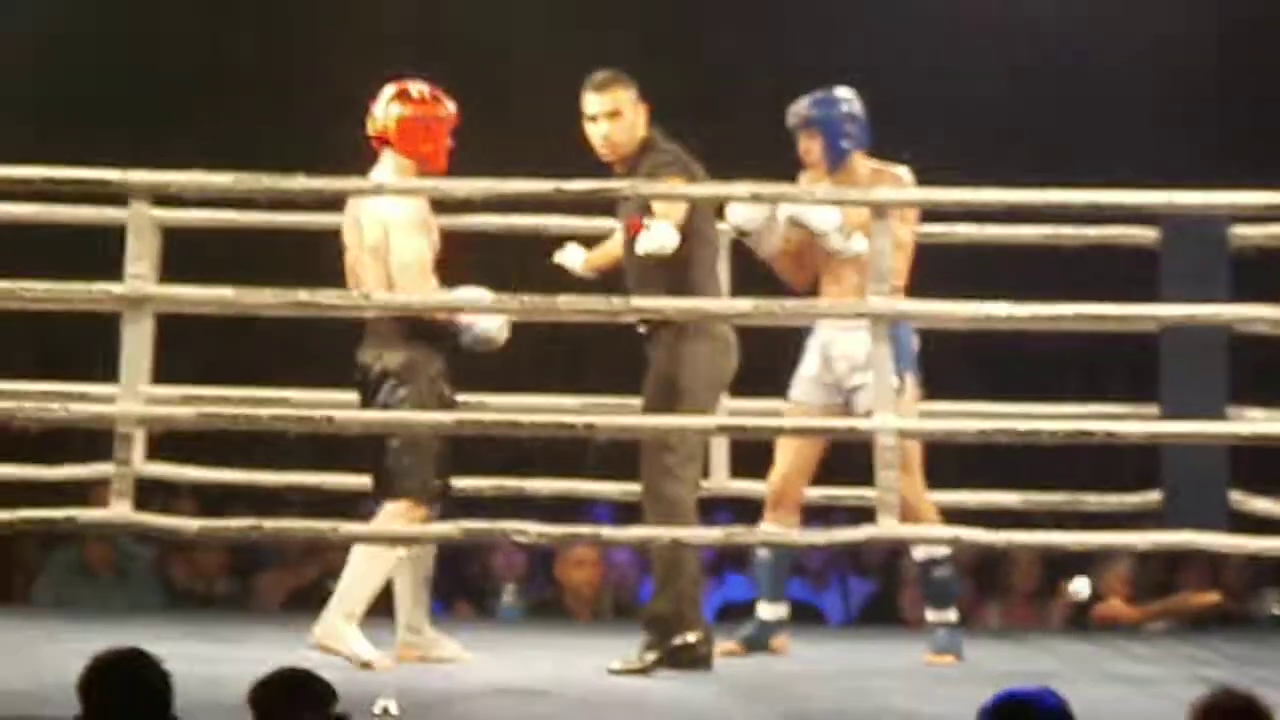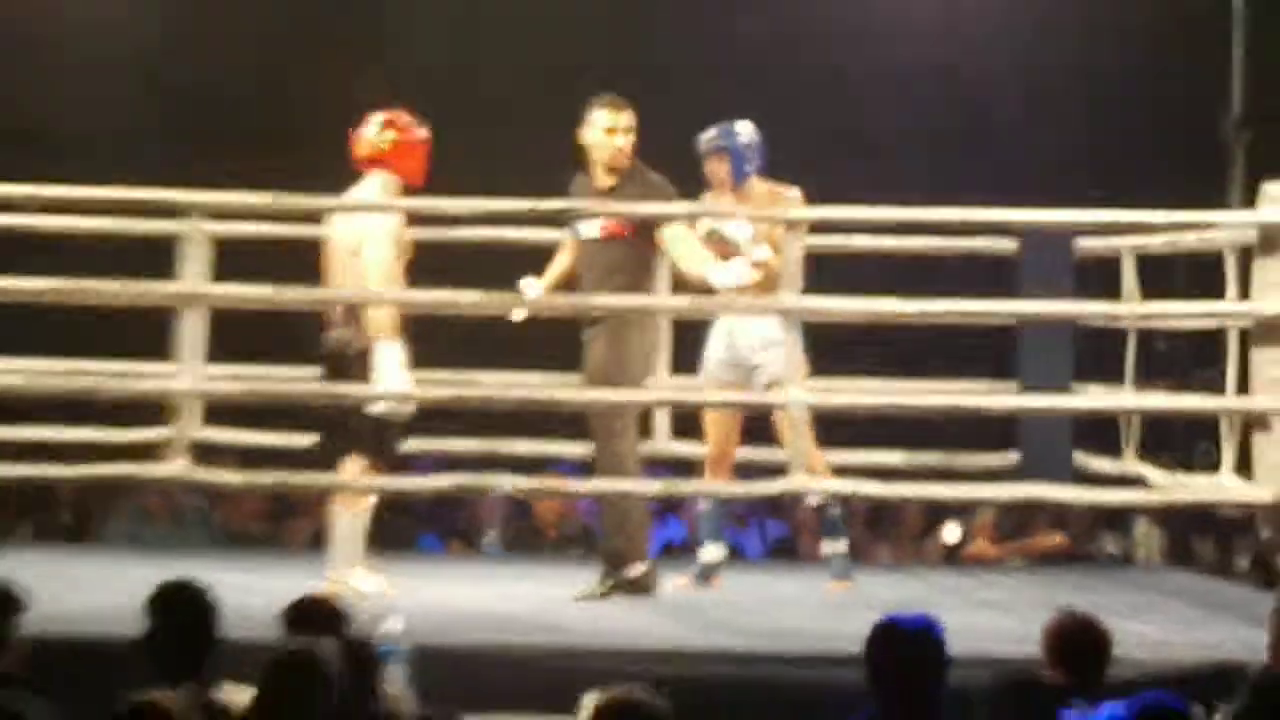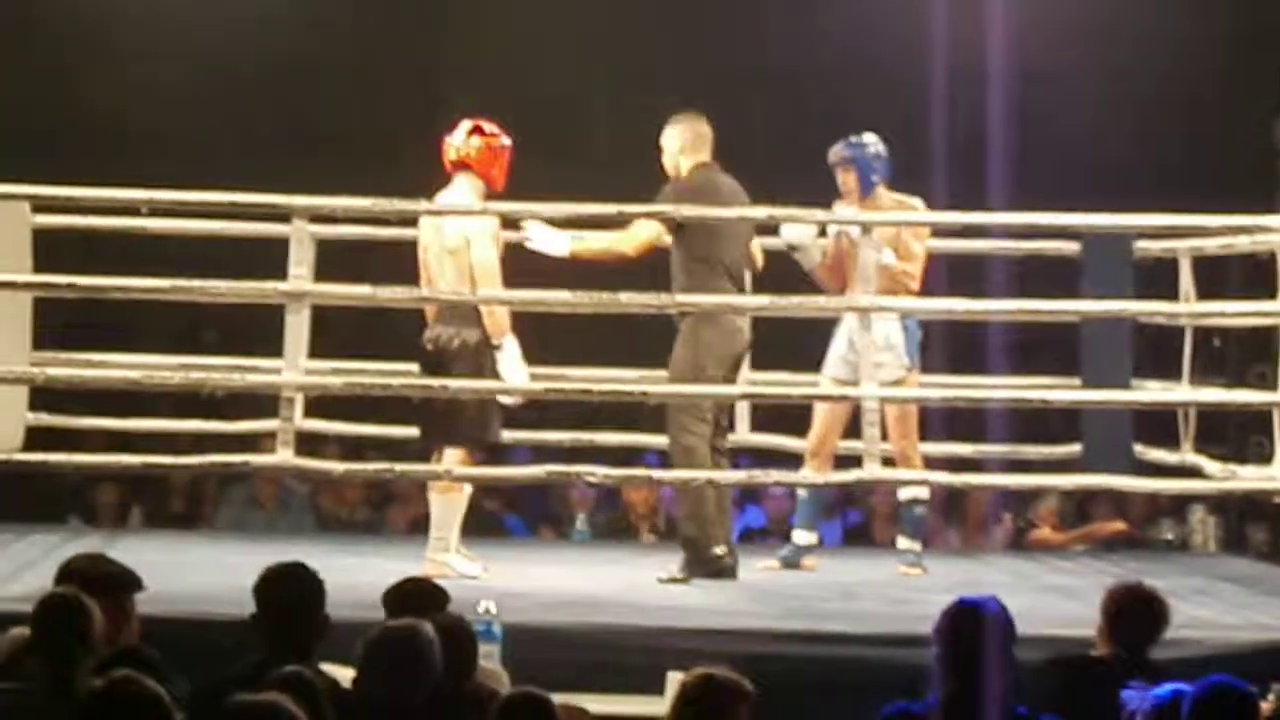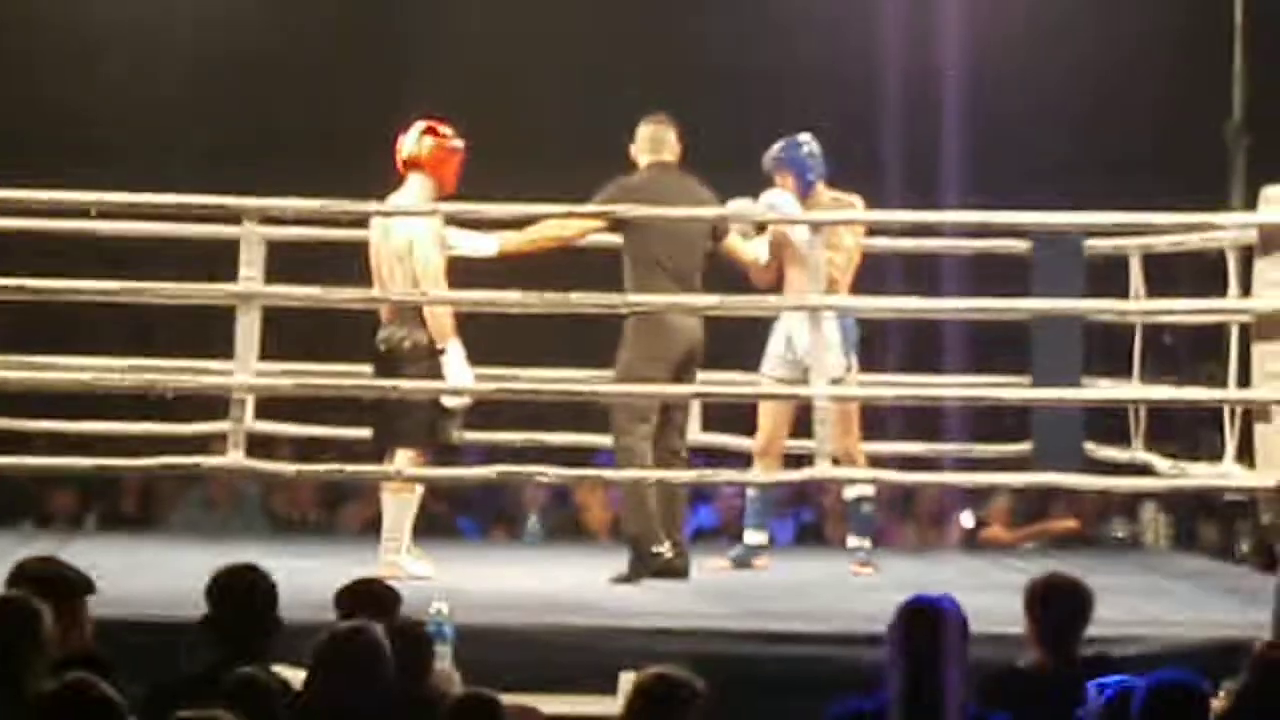
dt=0.7s
person 1, frame 1
left shoulder: (666, 164)
right shoulder: (631, 175)
left elbow: (671, 209)
left wrist: (663, 230)
right wrist: (589, 261)
left hip: (689, 337)
right hip: (677, 339)
left knee: (666, 480)
right knee: (669, 482)
left ankle: (676, 628)
right ankle: (686, 628)
person 1, frame 2
left shoulder: (650, 188)
right shoulder: (579, 186)
left elbow: (683, 248)
left wrist: (721, 273)
right wrist: (542, 287)
left hip: (629, 325)
right hip: (595, 327)
left knee: (613, 440)
right knee: (611, 442)
left ankle: (628, 562)
right ankle: (630, 560)
person 1, frame 3
left shoulder: (686, 189)
right shoulder: (731, 189)
left elbow: (631, 243)
right elbow: (755, 258)
left wrist: (563, 244)
left hip: (707, 323)
right hip: (728, 323)
left knee: (688, 433)
right knee: (710, 437)
left ankle: (706, 548)
right ankle: (717, 547)
person 1, frame 4
left shoulder: (630, 189)
right shoulder: (701, 195)
left elbow: (565, 229)
right elbow: (745, 254)
left wrist: (495, 244)
right wrist: (767, 250)
left hip: (652, 324)
right hip: (690, 325)
left knee: (633, 432)
right knee: (670, 439)
left ankle: (650, 546)
right ankle: (673, 548)
person 2, frame 1
left shoulder: (363, 200)
right shoulder: (404, 200)
right elbow: (414, 294)
left wrist: (448, 308)
right wrist: (469, 316)
left hip: (383, 350)
right hip: (408, 355)
left knee: (410, 494)
right knee: (410, 499)
person 2, frame 2
left shoulder: (344, 208)
right shoulder: (383, 213)
right elbow: (379, 289)
right wrist: (389, 356)
left hip: (343, 336)
right hip: (369, 338)
left knee: (355, 453)
right knee: (363, 454)
left ankle: (350, 559)
right ankle: (343, 567)
person 2, frame 3
left shoulder: (434, 210)
right shoulder: (478, 213)
right elbow: (489, 289)
right wrist: (507, 348)
left hip: (440, 332)
right hip: (470, 335)
left knee: (447, 445)
right knee: (460, 446)
left ankle: (446, 544)
right ankle: (441, 550)
person 2, frame 4
left shoulder: (387, 212)
right shoulder: (423, 215)
right elbow: (433, 291)
right wrist: (452, 351)
left hip: (394, 336)
right hip: (419, 341)
left knee: (404, 447)
right knee: (414, 447)
left ankle: (399, 544)
right ankle: (394, 551)
person 3, frame 1
left shoulder: (892, 183)
right shoulder: (811, 185)
left elbow: (894, 275)
left wrist: (835, 230)
right wrist: (760, 233)
left hip: (878, 340)
right hip: (824, 340)
left knee: (905, 491)
right knee: (782, 487)
person 3, frame 2
left shoulder: (785, 200)
right shoulder: (713, 204)
left wrist: (748, 240)
right wrist: (694, 240)
left hip: (773, 329)
right hip: (725, 329)
left knee: (801, 447)
right knee: (717, 452)
left ankle: (837, 554)
right ankle: (709, 560)
person 3, frame 3
left shoulder: (907, 210)
right shoulder: (843, 211)
left elbow: (912, 280)
left wrist: (871, 244)
right wrist: (806, 249)
left hip: (892, 328)
right hip: (850, 327)
left knee: (904, 447)
right knee: (818, 442)
left ankle: (911, 548)
right ankle: (801, 545)
person 3, frame 4
left shoulder: (846, 206)
right shoulder: (785, 210)
left elbow: (839, 274)
right elbow: (766, 275)
left wrist: (799, 228)
left hip: (829, 325)
right hip: (788, 324)
left knee: (846, 445)
right knee: (766, 443)
left ankle: (860, 545)
right ankle: (753, 544)
